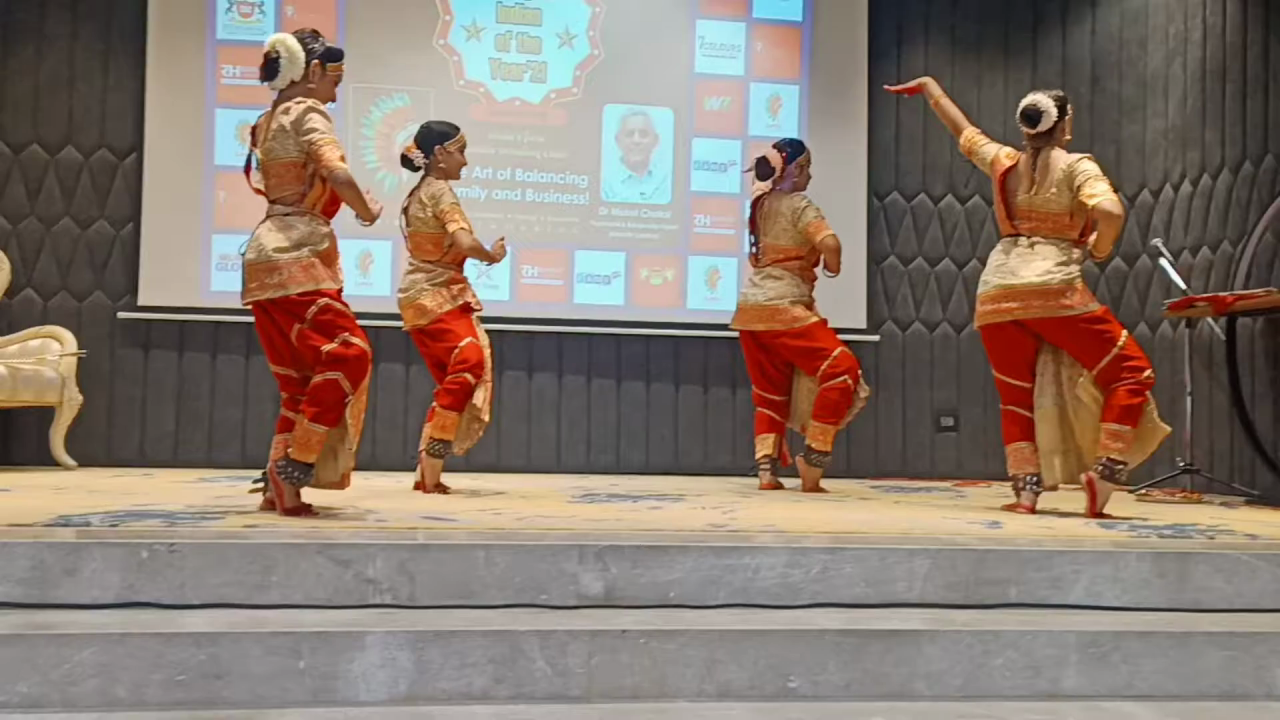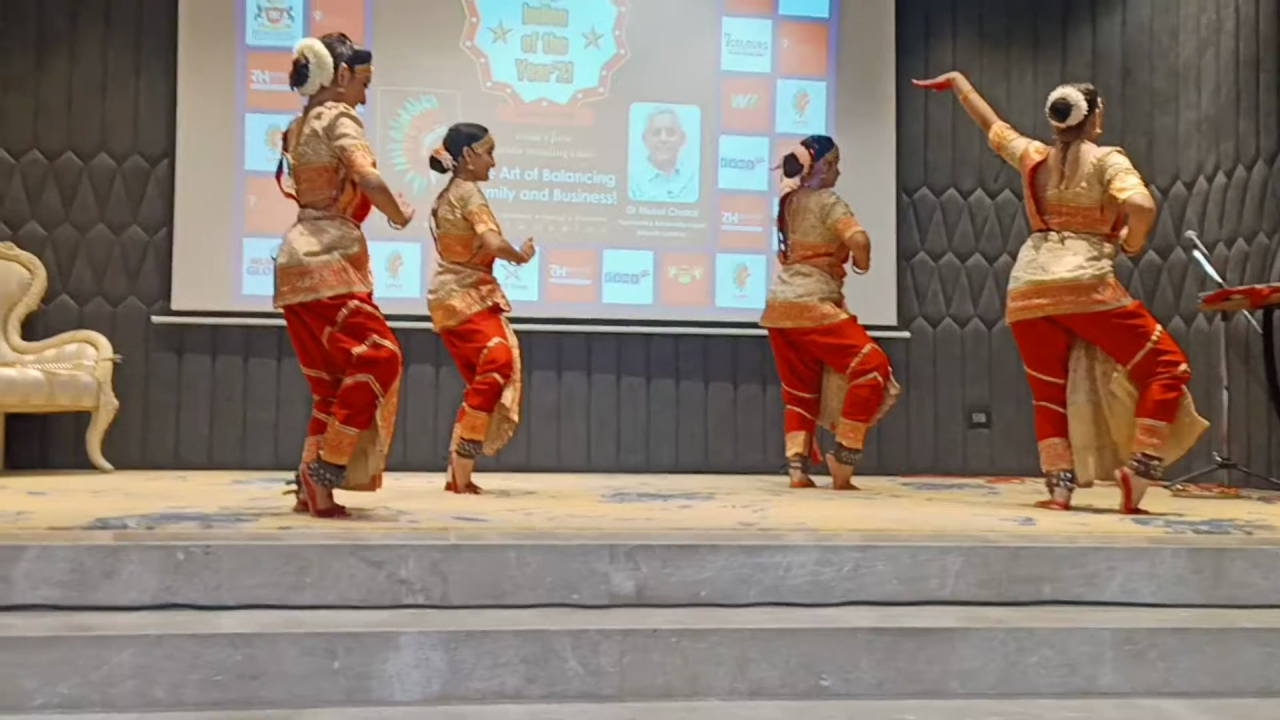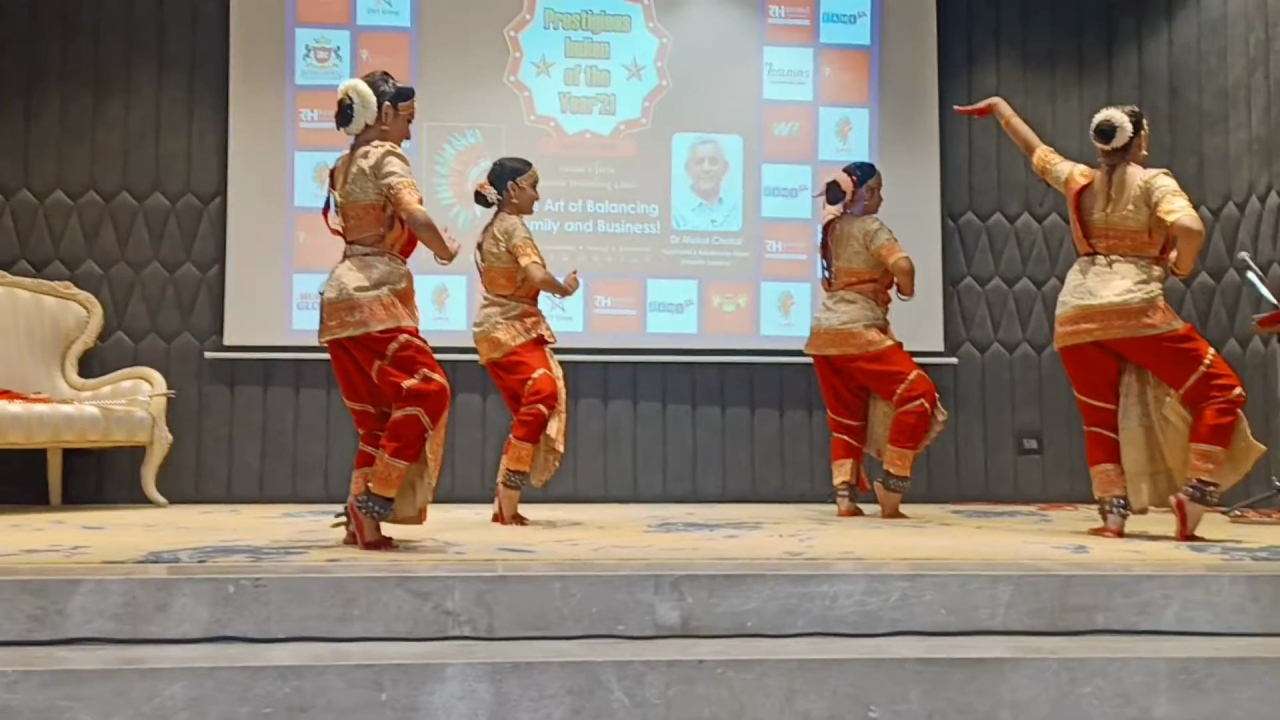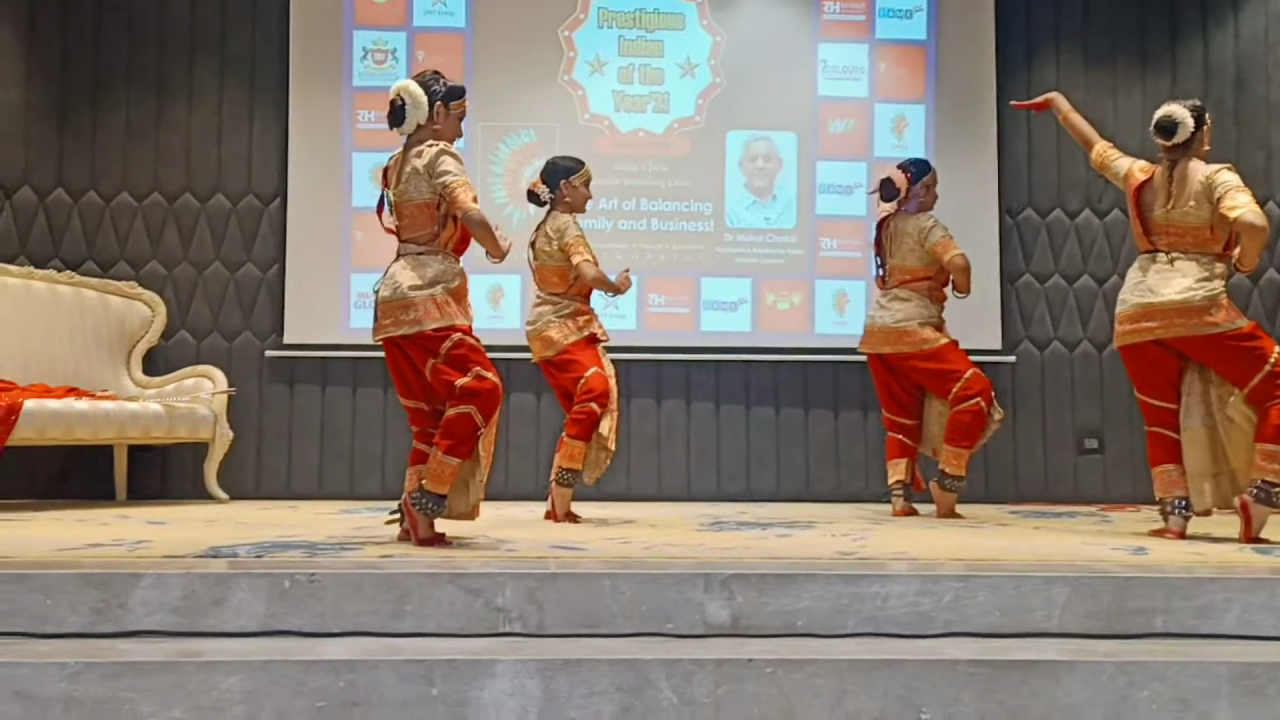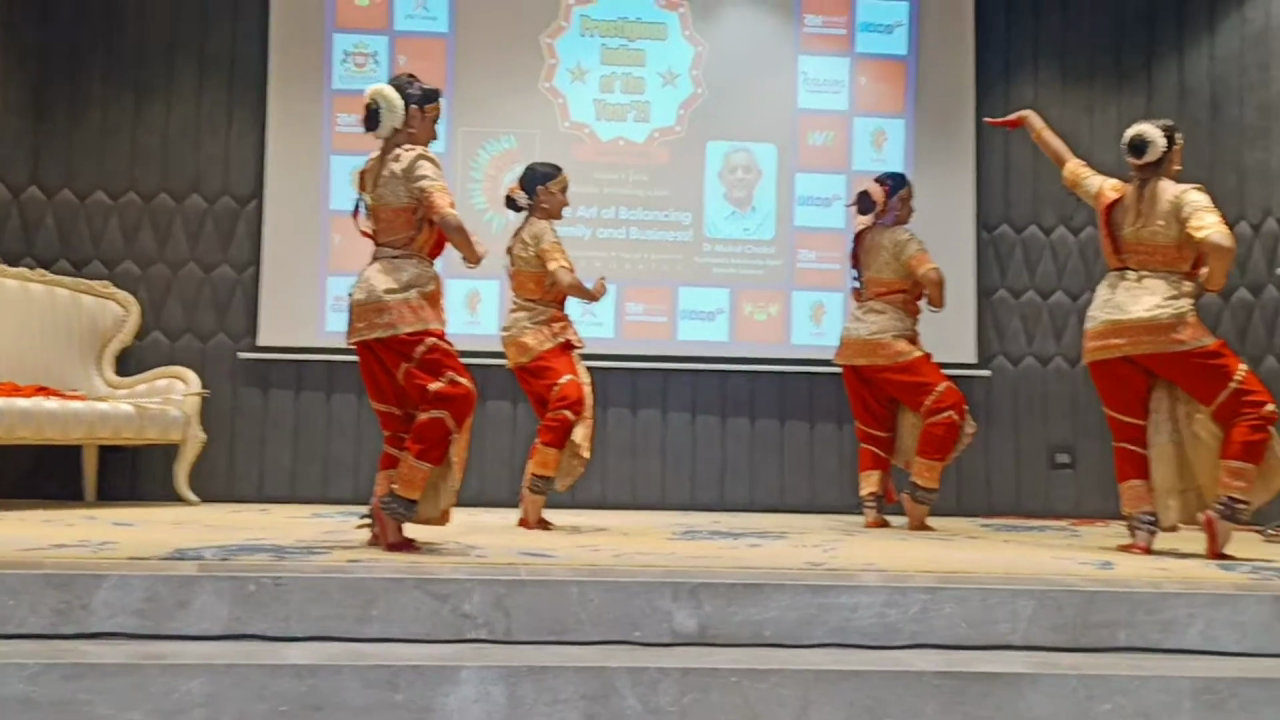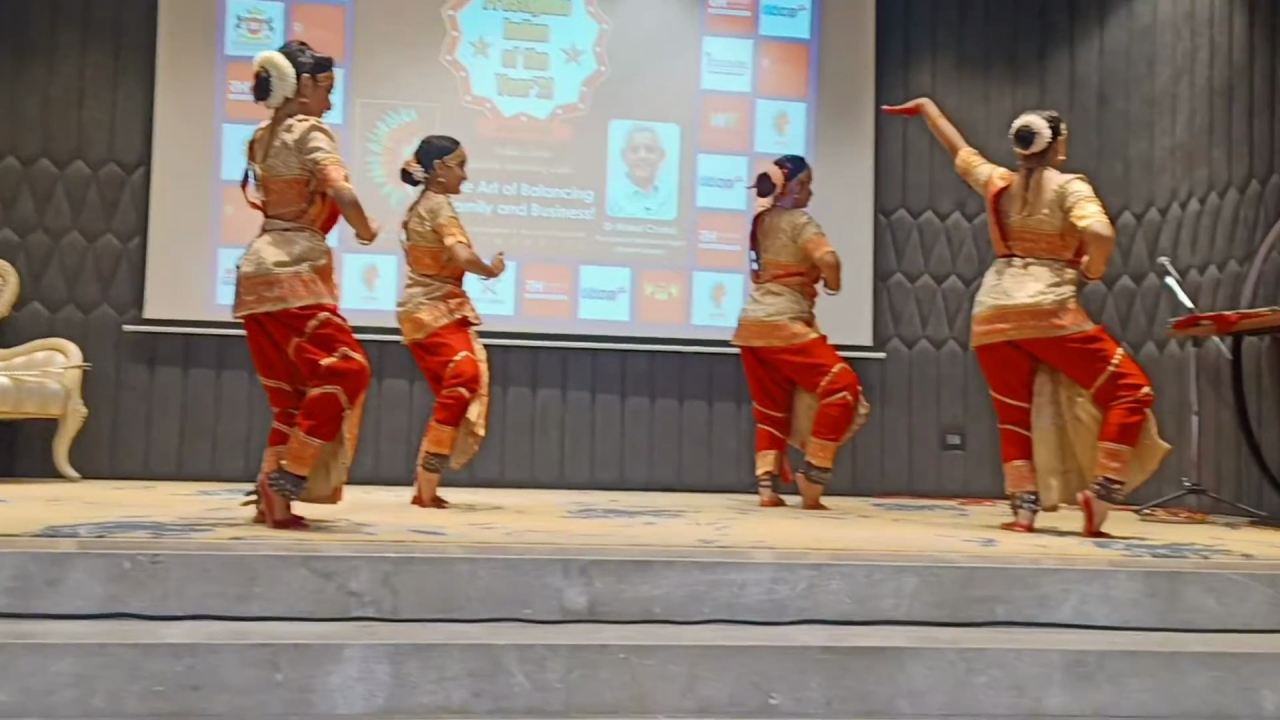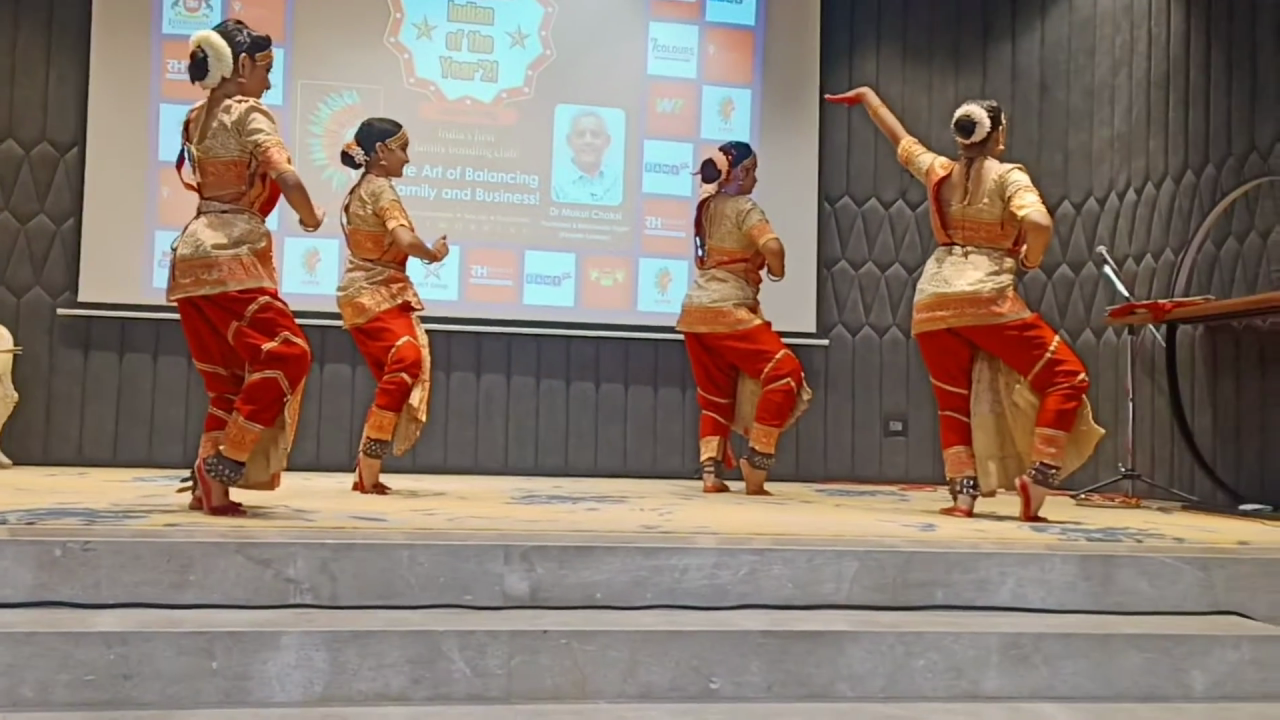
dt=0.3s
person 1, frame 1
left shoulder: (269, 121)
right shoulder: (308, 113)
right elbow: (336, 173)
right wrist: (368, 211)
left hip: (268, 255)
right hip: (296, 258)
left knee: (302, 375)
right knee: (347, 356)
left ankle: (279, 482)
right ankle: (291, 470)
person 1, frame 2
left shoulder: (300, 125)
right shoulder: (339, 118)
right elbow: (368, 178)
right wrist: (399, 214)
left hip: (300, 260)
right hip: (327, 261)
left knee: (334, 379)
right knee: (377, 359)
left ankle: (312, 485)
right ankle: (324, 471)
person 1, frame 3
left shoulder: (345, 164)
right shoulder: (385, 156)
right elbow: (415, 215)
right wrist: (445, 250)
left hip: (344, 297)
right hip: (374, 297)
left knee: (379, 413)
right knee: (427, 391)
left ankle: (360, 516)
right ankle: (372, 504)
person 1, frame 4
left shoulder: (397, 163)
right shoulder: (439, 156)
right elbow: (470, 214)
right wrist: (497, 249)
left hip: (398, 295)
right hip: (427, 296)
left knee: (432, 411)
right knee: (479, 390)
left ankle: (414, 514)
right ankle: (426, 499)
person 1, frame 5
left shoulder: (374, 167)
right shoulder: (416, 160)
right elbow: (447, 219)
right wrist: (473, 254)
left hip: (371, 297)
right hip: (402, 299)
left knee: (403, 415)
right knee: (452, 395)
left ankle: (385, 515)
right ankle: (396, 504)
person 1, frame 6
left shoulder: (263, 137)
right shoulder: (310, 131)
right elbow: (342, 194)
right wrist: (367, 231)
left hip: (259, 271)
right hip: (293, 271)
left knee: (292, 392)
right knee: (345, 371)
left ankle: (272, 495)
right ankle: (284, 482)
person 1, frame 7
left shoulder: (198, 117)
right shoulder: (249, 112)
right elbow: (286, 177)
right wrist: (311, 217)
left hip: (194, 253)
right hip: (231, 255)
left knee: (229, 377)
right knee: (287, 355)
left ankle: (209, 484)
right ankle: (222, 467)
person 2, frame 1
left shoulder: (1002, 162)
right shoulder: (1077, 166)
left elbow: (962, 129)
right elbow: (1112, 212)
left wrist: (928, 85)
right wrist: (1100, 249)
left hip: (996, 294)
right hip: (1054, 290)
left knee: (1016, 397)
right knee: (1132, 373)
left ankle: (1026, 490)
right ankle: (1104, 472)
person 2, frame 2
left shoulder: (1032, 156)
right shoulder: (1107, 160)
left elbow: (990, 123)
right elbow: (1142, 206)
left wrist: (957, 81)
right wrist: (1131, 243)
left hip: (1027, 290)
right hip: (1086, 285)
left knee: (1049, 394)
right knee: (1167, 368)
left ankle: (1059, 487)
right ankle: (1139, 468)
person 2, frame 3
left shoulder: (1077, 180)
right shoulder: (1154, 182)
left elbow: (1035, 148)
right elbow: (1190, 228)
left wrist: (999, 106)
right wrist: (1181, 266)
left hip: (1076, 316)
right hip: (1135, 310)
left knee: (1100, 419)
right knee: (1221, 392)
left ankle: (1113, 514)
right ankle: (1193, 495)
person 2, frame 4
left shoulder: (1137, 175)
right shoulder: (1216, 177)
left elbow: (1092, 143)
left wrist: (1056, 100)
left hip: (1135, 313)
right hip: (1197, 307)
left knee: (1162, 418)
left ankle: (1175, 515)
person 2, frame 5
left shoulder: (1108, 193)
right shoulder: (1185, 197)
left elbow: (1065, 160)
right elbow: (1220, 245)
left wrist: (1030, 118)
right wrist: (1211, 282)
left hip: (1104, 329)
right hip: (1164, 325)
left knee: (1129, 434)
left ankle: (1141, 530)
right ankle: (1222, 512)
person 2, frame 6
left shoulder: (996, 182)
right shoulder: (1069, 186)
left elbow: (956, 147)
right elbow: (1101, 234)
left wrist: (925, 106)
right wrist: (1091, 270)
left hip: (992, 314)
right hip: (1048, 311)
left knee: (1014, 416)
right knee: (1131, 392)
left ankle: (1023, 510)
right ankle: (1101, 491)
person 2, frame 7
left shoulder: (937, 172)
right shoulder: (1008, 176)
left elbow: (899, 138)
right elbow: (1039, 224)
left wrist: (866, 95)
right wrist: (1029, 260)
left hip: (932, 301)
right hip: (987, 298)
left knee: (954, 403)
right knee: (1067, 379)
left ankle: (963, 494)
right ankle: (1038, 477)
person 3, frame 1
left shoulder: (417, 193)
right shoulder: (440, 191)
right elbow: (466, 243)
right wrist: (492, 255)
left hip: (423, 297)
right hip: (436, 297)
left knee: (453, 377)
right knee: (468, 363)
left ankle: (427, 470)
right ankle: (431, 469)
person 3, frame 2
left shoulder: (446, 195)
right shoulder: (468, 192)
right elbow: (494, 244)
right wrist: (521, 256)
left hip: (453, 298)
right hip: (465, 297)
left knee: (484, 378)
right knee: (497, 363)
left ankle: (459, 471)
right ankle: (462, 468)
person 3, frame 3
left shoulder: (492, 228)
right shoulder: (513, 226)
right elbow: (538, 276)
right wrist: (565, 288)
left hip: (498, 330)
right hip: (511, 330)
left knee: (531, 408)
right knee: (542, 394)
left ankle: (505, 502)
right ankle: (509, 500)
person 3, frame 4
left shoulder: (544, 227)
right shoulder: (565, 224)
right elbow: (590, 275)
right wrist: (617, 287)
left hip: (551, 329)
right hip: (564, 329)
left knee: (583, 407)
right knee: (595, 393)
left ankle: (558, 500)
right ankle: (561, 499)
person 3, frame 5
left shoulder: (522, 232)
right shoulder: (543, 231)
right elbow: (566, 281)
right wrist: (593, 294)
left hip: (527, 334)
right hip: (540, 335)
left knee: (557, 412)
right knee: (568, 400)
left ankle: (531, 507)
right ankle: (533, 505)
person 3, frame 6
left shoulder: (418, 206)
right shoulder: (439, 205)
right elbow: (463, 257)
right wrist: (491, 270)
left hip: (423, 310)
right hip: (436, 311)
left knee: (454, 389)
right knee: (464, 377)
left ankle: (425, 484)
right ankle: (426, 484)
person 3, frame 7
left shoulder: (359, 190)
right shoulder: (381, 188)
right elbow: (406, 240)
right wrist: (434, 254)
left hip: (363, 294)
right hip: (377, 296)
left knee: (396, 373)
right knee: (407, 360)
left ankle: (367, 470)
right ankle: (368, 470)
person 4, frame 1
left shoulder: (761, 204)
right shoulder: (799, 204)
right elbow: (830, 243)
right wrist: (833, 266)
left hip: (750, 308)
right hip: (784, 307)
left knee: (770, 391)
right knee: (842, 371)
left ankle: (767, 471)
right ankle: (812, 463)
person 4, frame 2
left shoulder: (790, 201)
right shoulder: (827, 201)
right elbow: (859, 240)
right wrist: (862, 263)
left hip: (780, 304)
right hip: (813, 304)
left knee: (800, 389)
right knee: (872, 367)
left ankle: (797, 469)
right ankle: (843, 462)
person 4, frame 3
left shoulder: (833, 228)
right shoulder: (870, 227)
right elbow: (903, 266)
right wrist: (906, 289)
left hip: (824, 332)
right hip: (857, 331)
left knee: (846, 418)
right knee: (919, 395)
left ankle: (845, 497)
right ankle: (891, 490)
person 4, frame 4
left shoulder: (887, 225)
right shoulder: (926, 224)
right elbow: (959, 263)
right wrist: (961, 287)
left hip: (878, 329)
right hip: (912, 329)
left knee: (901, 416)
right knee: (975, 393)
left ankle: (900, 498)
right ankle: (947, 490)
person 4, frame 5
left shoulder: (864, 238)
right shoulder: (901, 238)
right elbow: (932, 277)
right wrist: (936, 300)
left hip: (854, 342)
right hip: (887, 342)
left knee: (874, 428)
right knee: (948, 406)
left ankle: (872, 509)
right ankle: (918, 501)
person 4, frame 6
left shoulder: (763, 221)
right shoulder: (799, 221)
right elbow: (828, 260)
right wrist: (832, 283)
left hip: (752, 324)
right hip: (784, 323)
left knee: (771, 408)
right knee: (842, 387)
left ankle: (767, 488)
right ankle: (812, 481)
person 4, frame 7
left shoulder: (708, 207)
right shoulder: (744, 207)
right elbow: (773, 247)
right wrist: (777, 270)
left hip: (696, 309)
right hip: (729, 310)
left knee: (716, 394)
right knee: (786, 373)
left ankle: (711, 473)
right ankle: (756, 466)
